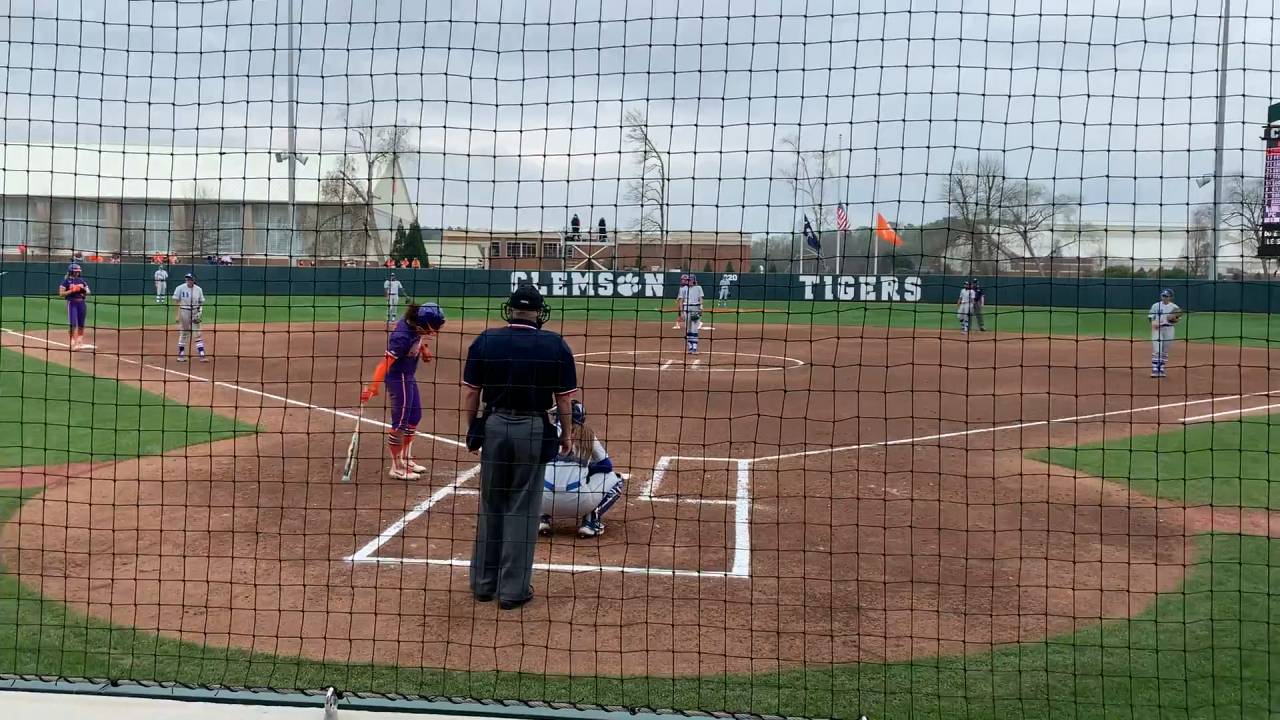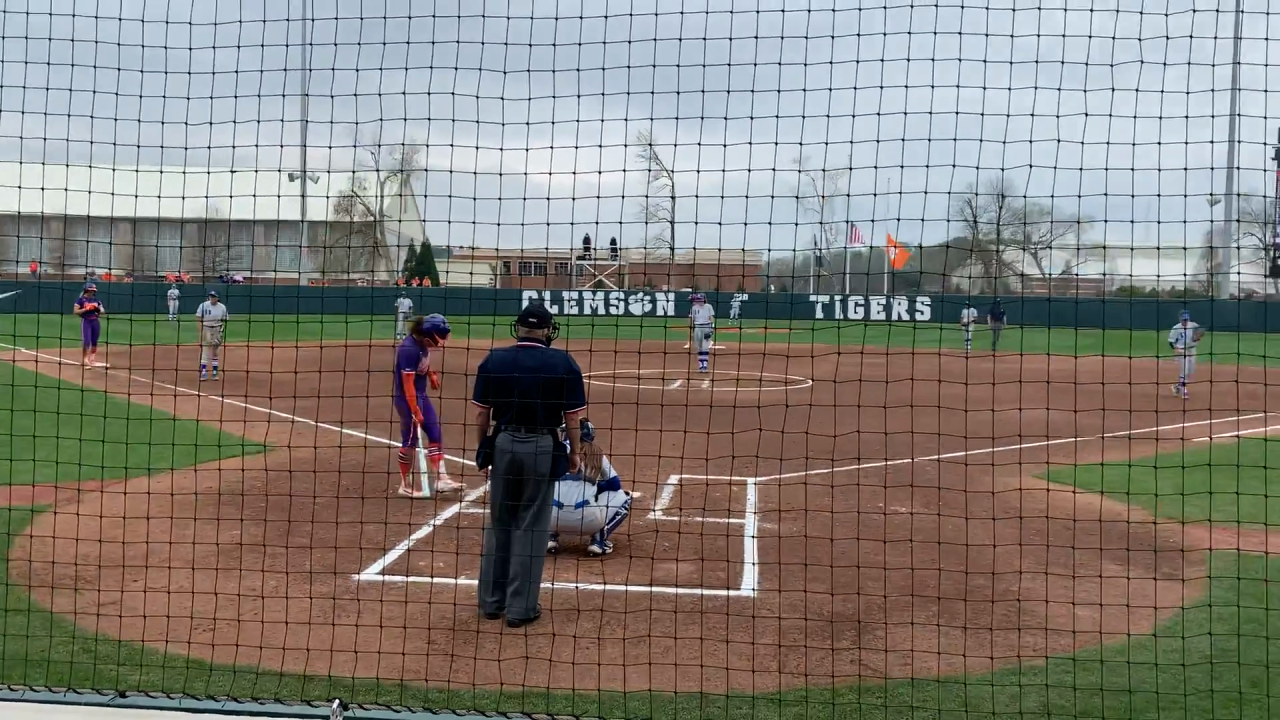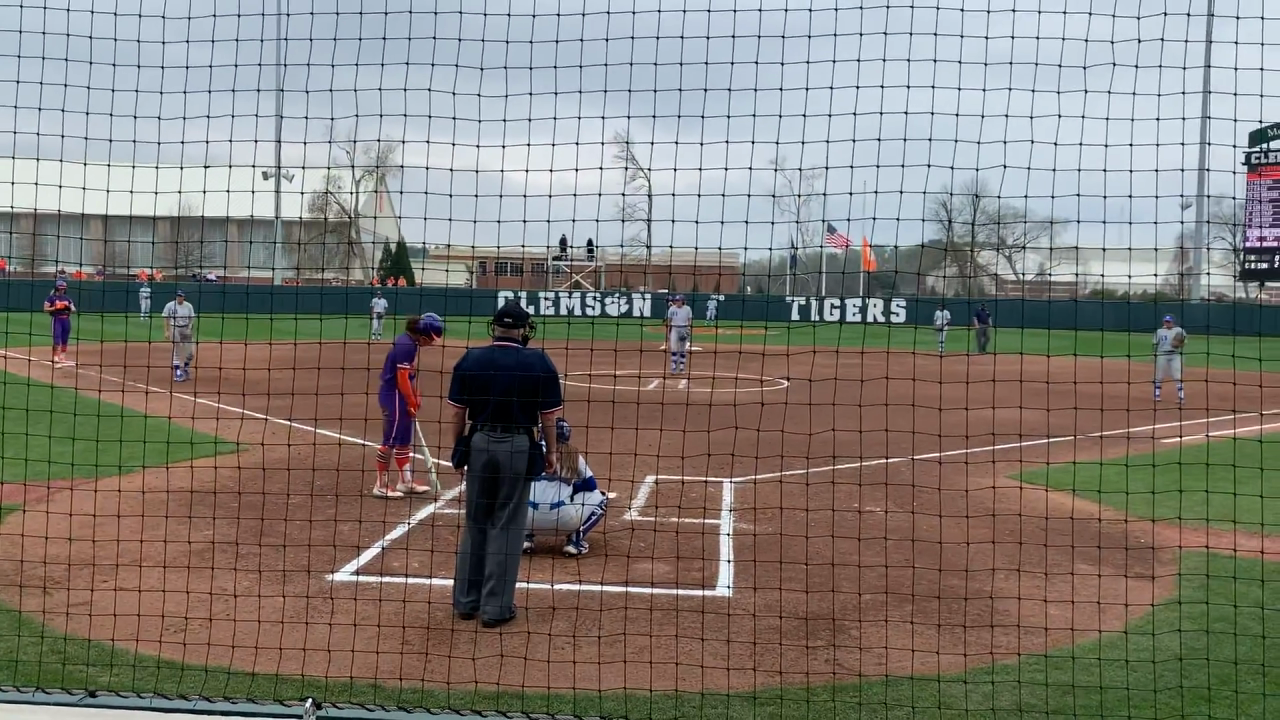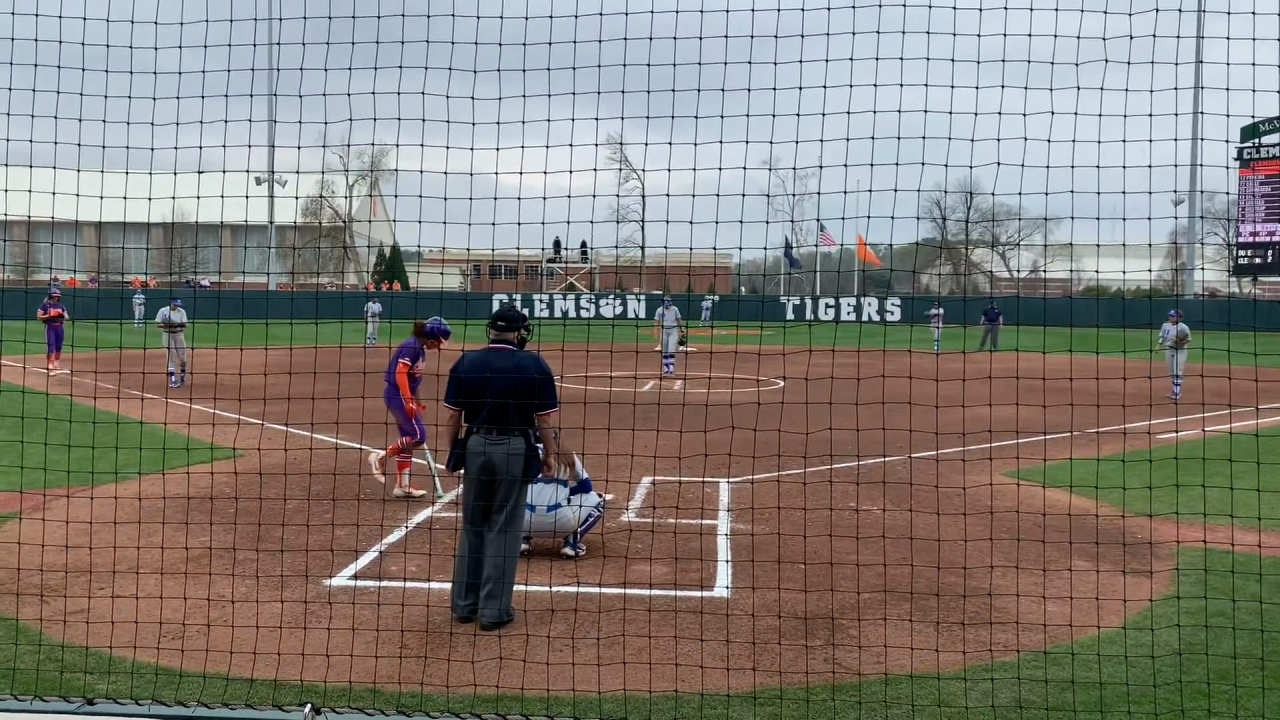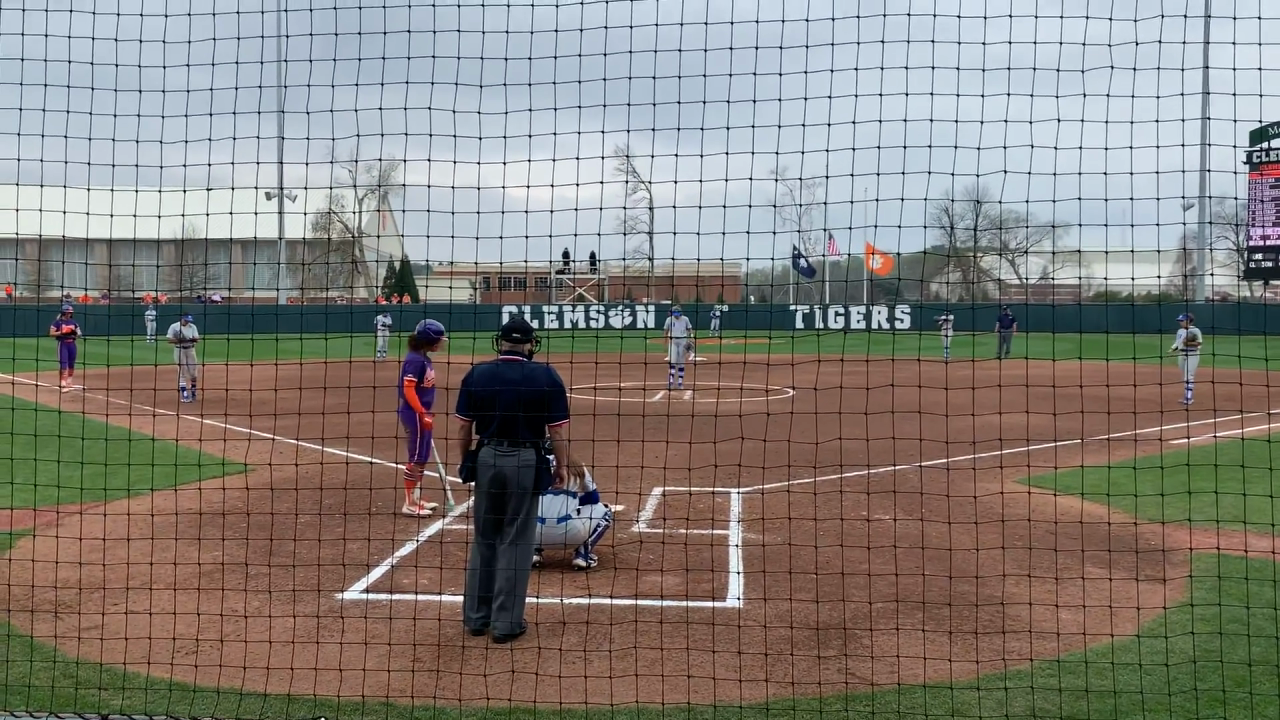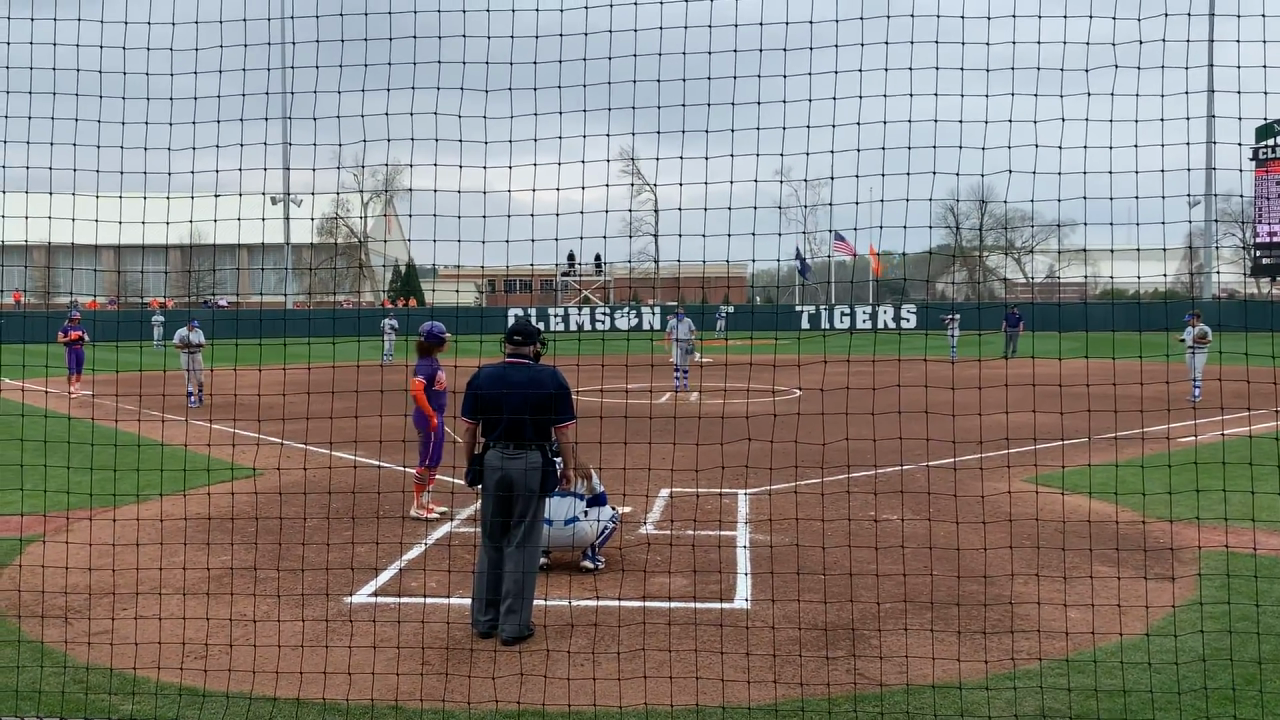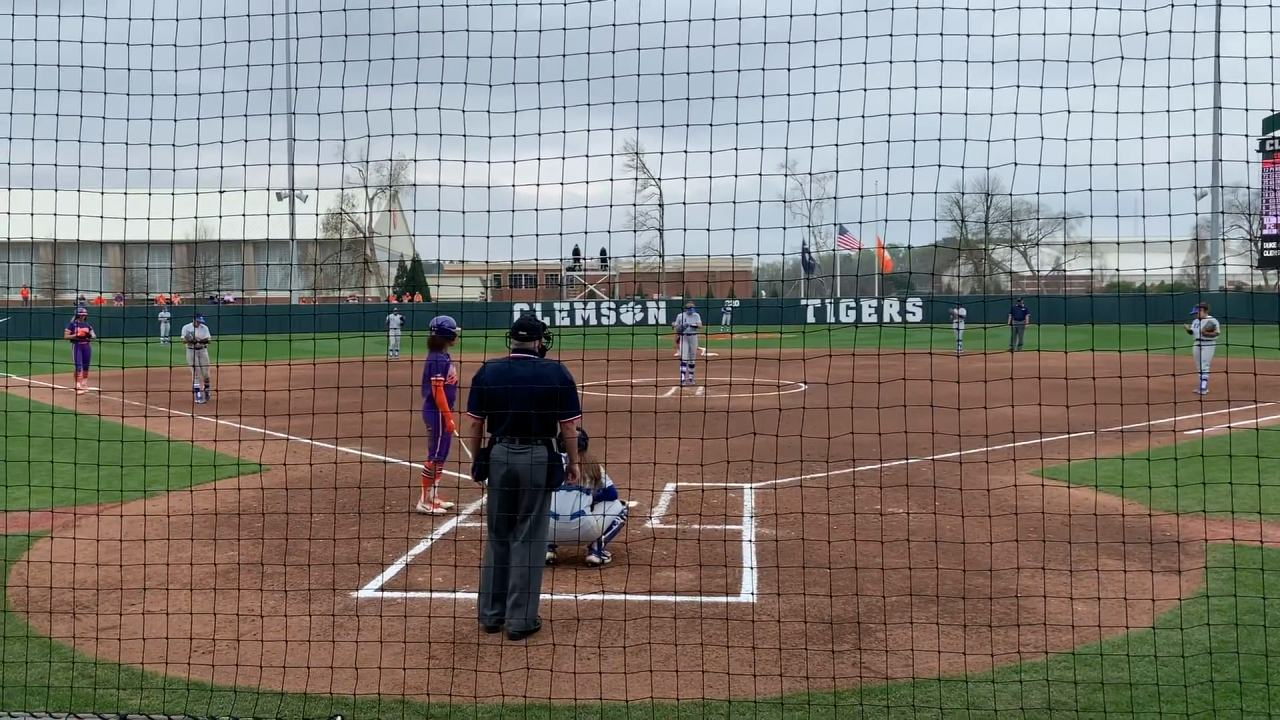
dt=0.7s
person 1, frame 1
left shoulder: (485, 340)
right shoulder: (554, 344)
left elbow: (471, 393)
right elbow: (563, 398)
left wrist: (471, 431)
right wrist: (566, 434)
left hip: (494, 426)
right hip: (533, 429)
left knee: (490, 504)
right knee: (523, 508)
left ankle: (483, 582)
right ankle: (513, 588)
person 1, frame 2
left shoulder: (494, 359)
right shoulder: (562, 362)
left elbow: (481, 413)
right elbow: (572, 416)
left wrist: (482, 450)
right wrist: (574, 452)
left hip: (503, 444)
right hip: (542, 447)
left knee: (499, 522)
right knee: (531, 526)
left ankle: (491, 600)
right ankle: (520, 606)
person 1, frame 3
left shoulder: (470, 359)
right shoulder: (539, 362)
left elbow: (457, 413)
right elbow: (548, 416)
left wrist: (458, 450)
right wrist: (551, 452)
left hip: (479, 444)
right hip: (518, 447)
left knee: (474, 523)
right knee: (507, 526)
left ankle: (466, 601)
right ankle: (496, 607)
person 1, frame 4
left shoulder: (466, 362)
right shoulder: (534, 364)
left elbow: (453, 415)
right elbow: (545, 418)
left wrist: (454, 452)
right wrist: (550, 454)
left hip: (476, 447)
right hip: (516, 450)
left knee: (472, 526)
right knee: (504, 529)
left ankle: (464, 604)
right ankle: (494, 610)
person 1, frame 5
left shoulder: (477, 374)
right shoulder: (545, 376)
left elbow: (464, 426)
right elbow: (557, 430)
left wrist: (465, 462)
right wrist: (561, 466)
left hip: (487, 459)
right hip: (526, 462)
left knee: (483, 538)
right knee: (516, 541)
left ankle: (476, 617)
right ankle: (506, 622)
person 1, frame 6
left shoulder: (482, 377)
right shoulder: (550, 378)
left elbow: (469, 428)
right elbow: (563, 431)
left wrist: (470, 465)
right wrist: (568, 467)
left hip: (492, 461)
right hip: (532, 464)
left knee: (490, 541)
right knee: (523, 544)
left ankle: (484, 619)
right ankle: (514, 625)
person 1, frame 7
left shoulder: (487, 371)
right shoulder: (556, 372)
left elbow: (475, 423)
right elbow: (568, 425)
left wrist: (477, 461)
right wrist: (572, 461)
left hip: (499, 456)
right hip: (538, 458)
left knee: (497, 536)
right knee: (529, 538)
left ankle: (491, 614)
right ankle: (521, 619)
person 2, frame 1
left shoulder: (413, 323)
right shoulder: (403, 336)
right elbow: (385, 362)
left wrist: (423, 348)
right wrist: (372, 388)
left hip: (408, 375)
right hip: (399, 378)
left knee: (414, 416)
right knee: (400, 421)
left ankle: (406, 459)
right ankle: (397, 467)
person 2, frame 2
left shoulder: (422, 343)
right shoulder: (410, 349)
right elbow: (408, 384)
left wrist: (432, 373)
right wrist: (415, 411)
left hip: (421, 393)
right hip: (408, 398)
left knee: (435, 436)
right knee: (410, 441)
left ankle: (442, 479)
right ankle: (406, 486)
person 2, frame 3
left shoulder: (411, 342)
right shoulder: (406, 345)
right elbow: (402, 378)
left wrist: (415, 396)
right wrist: (411, 402)
left hip: (402, 395)
right hip: (393, 395)
left knee: (405, 440)
right knee: (390, 441)
left ankle: (405, 482)
right ankle: (381, 485)
person 2, frame 4
left shoulder: (420, 348)
right shoulder: (411, 345)
right elbow: (400, 373)
left wrist: (416, 401)
right wrist: (408, 400)
left hip: (405, 396)
right hip: (398, 395)
left knee: (408, 438)
right knee: (419, 435)
left ankle: (402, 486)
right ankle: (381, 457)
person 2, frame 5
left shoulder: (423, 358)
right shoulder: (415, 359)
right elbow: (408, 390)
right wrist: (422, 414)
left hip: (421, 412)
right hip: (415, 413)
left knee: (423, 457)
right knee: (416, 458)
left ankle: (416, 499)
right ankle: (409, 504)
person 2, frame 6
left shoulder: (432, 361)
right shoulder: (427, 364)
right elbow: (416, 390)
right wrist: (430, 415)
left hip: (436, 416)
right hip: (428, 417)
left knee: (434, 460)
right knee: (426, 461)
left ankle: (426, 502)
right ankle: (418, 507)
person 2, frame 7
left shoulder: (443, 356)
right shoulder: (437, 358)
right elbow: (437, 392)
left wrist: (448, 416)
right wrist: (448, 417)
left hip: (441, 411)
right hip: (437, 412)
left knee: (441, 455)
right knee: (435, 456)
left ankle: (433, 497)
right ankle: (424, 501)
